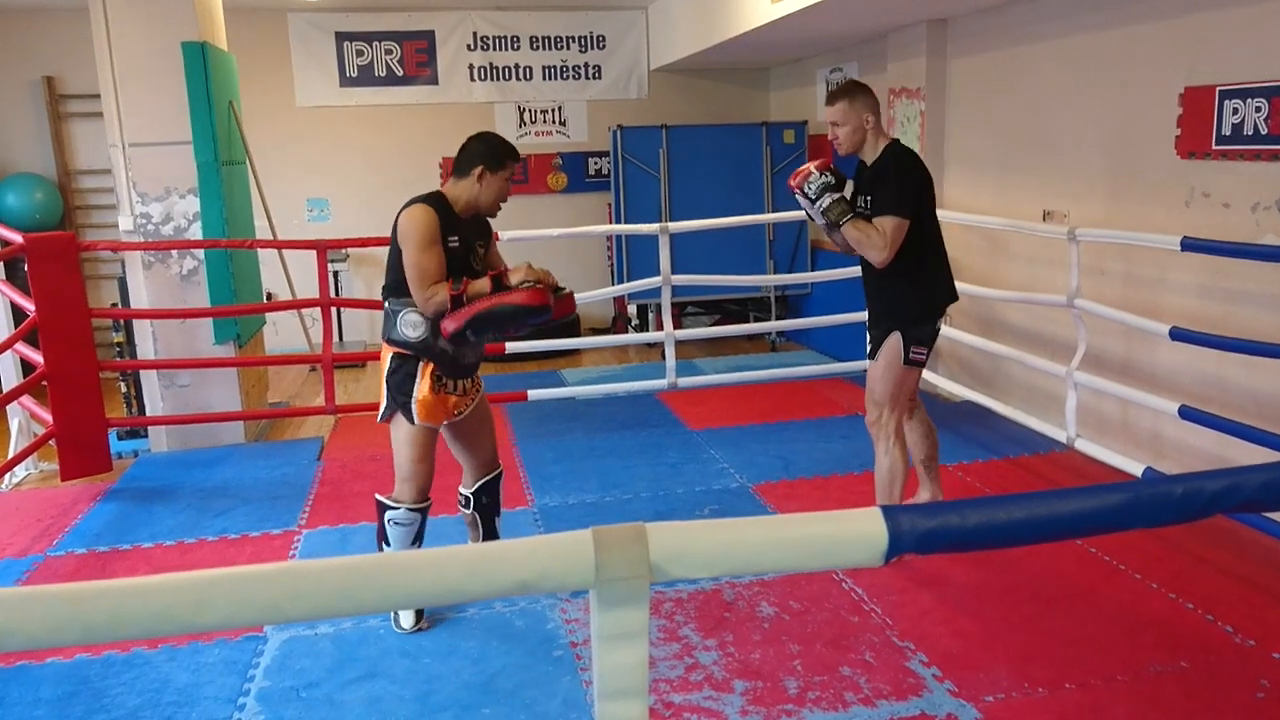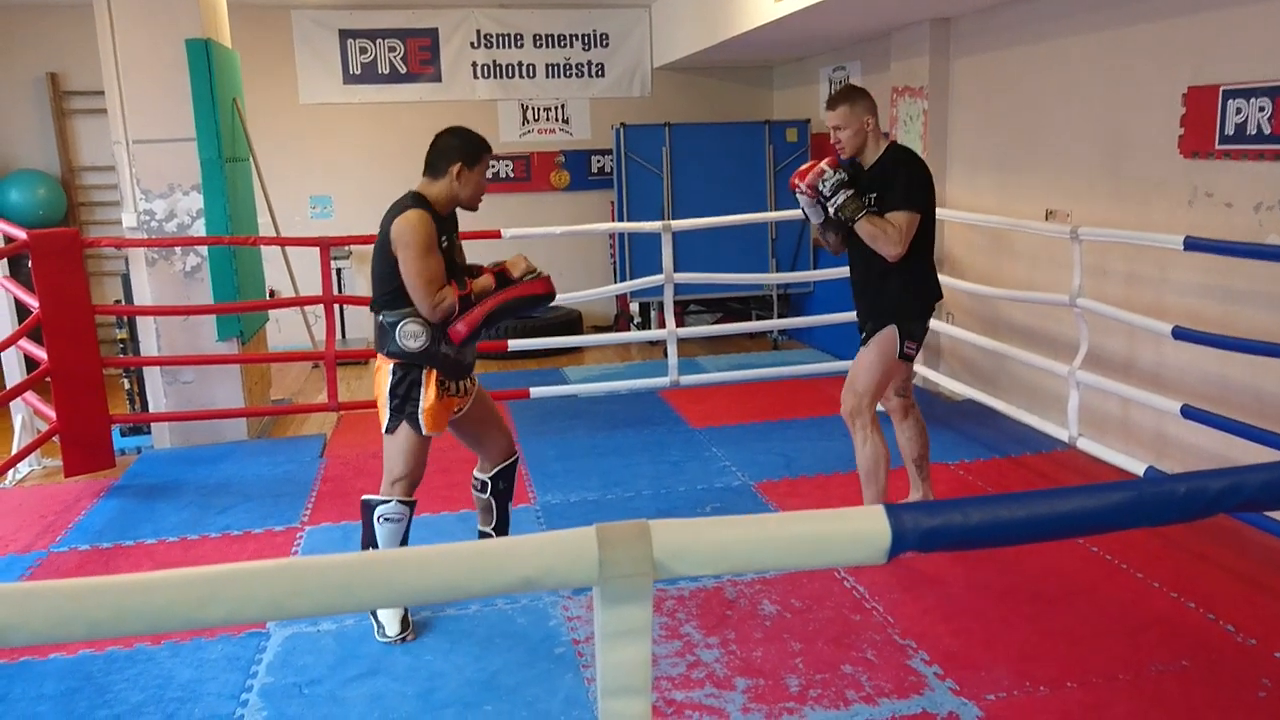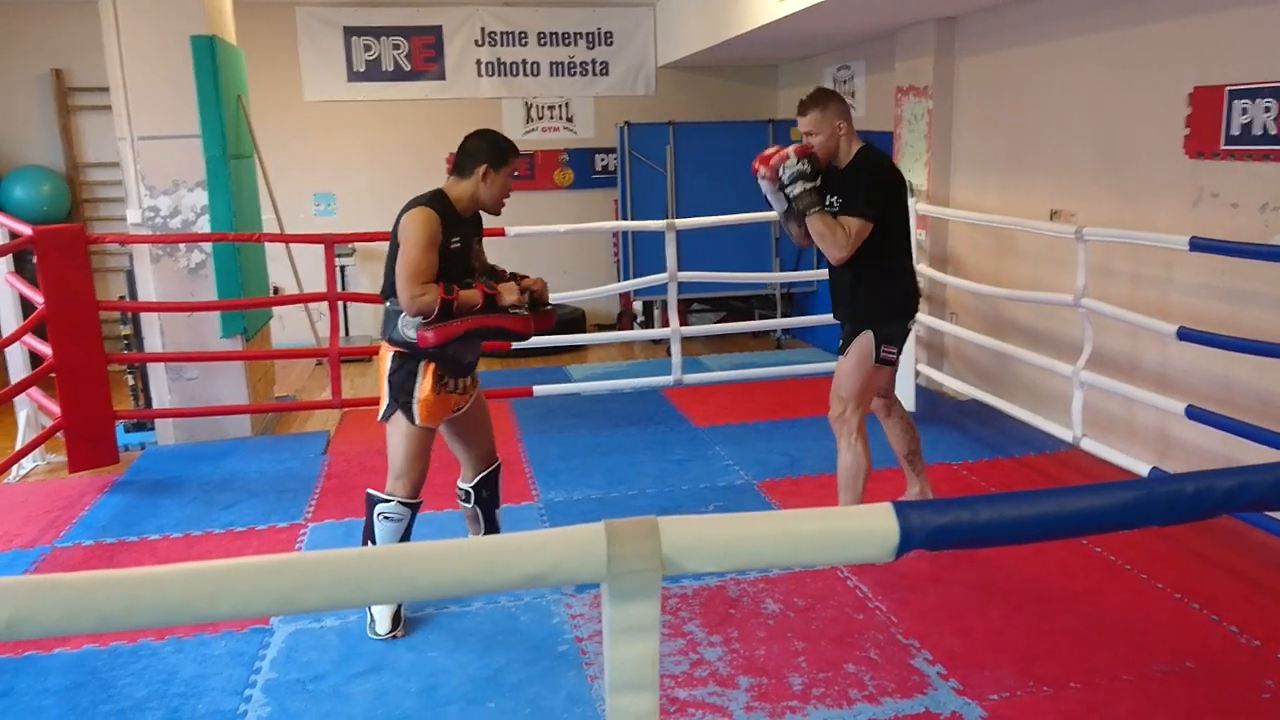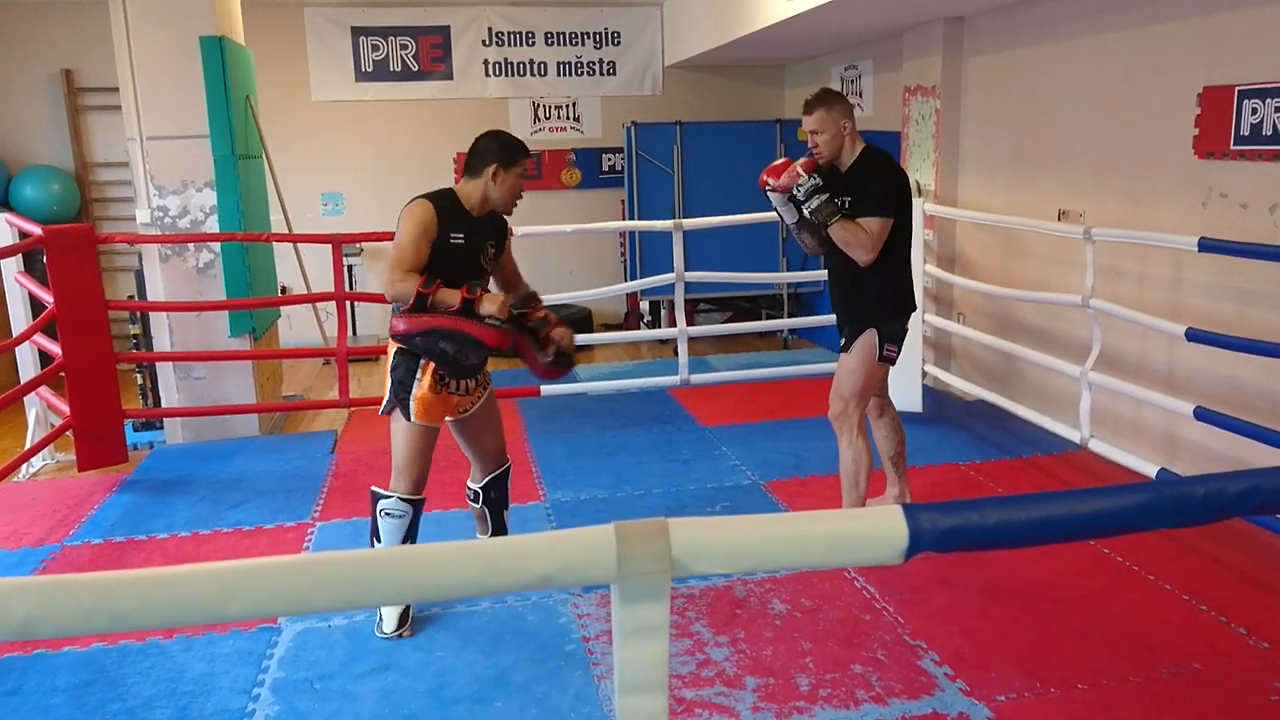
dt=0.4s
person 1, frame 1
left shoulder: (478, 225)
right shoulder: (422, 216)
left elbow: (492, 285)
right elbow: (430, 299)
left wrist: (532, 283)
right wrist: (504, 282)
left hip: (460, 369)
right hip: (415, 369)
left knee: (485, 468)
right knee: (412, 487)
person 1, frame 2
left shoulder: (443, 216)
right shoulder: (411, 220)
right elbow: (436, 305)
left wrist: (516, 280)
right wrist: (501, 274)
left hip: (451, 368)
right hip: (411, 374)
left knee: (500, 452)
right knee: (399, 486)
person 1, frame 3
left shoulder: (469, 220)
right shoulder: (424, 216)
right elbow: (414, 299)
left wrist: (519, 285)
right wrist: (491, 298)
left hip: (456, 364)
right hip: (415, 366)
left knee: (483, 462)
right knee: (404, 485)
person 1, frame 4
left shoulder: (493, 225)
right shoulder: (426, 212)
left elbow: (510, 285)
right elbow: (397, 286)
left wrist: (547, 325)
right wrist: (474, 303)
left hip: (468, 366)
right hip: (421, 365)
left knee: (493, 465)
right knee: (406, 485)
person 2, frame 1
left shoulder: (900, 169)
right shoulder: (867, 170)
left elbow: (880, 250)
right elbow: (855, 243)
left wrist: (832, 202)
right wrist: (820, 211)
left hip: (910, 309)
right hip: (896, 305)
left knee: (882, 419)
right knee: (903, 404)
right ankle: (930, 493)
person 2, frame 2
left shoulder: (904, 168)
right shoulder: (855, 173)
left elbow: (893, 245)
right elbow: (838, 245)
left wrist: (844, 199)
right wrist: (817, 212)
left hip: (901, 307)
right hip: (877, 305)
left knee: (856, 408)
right knee: (898, 402)
right ankle: (921, 497)
person 2, frame 3
left shoulder: (873, 172)
right shoulder: (833, 173)
left elbow: (838, 249)
right elbow: (806, 237)
left wrist: (802, 191)
right wrist: (781, 197)
left hip: (881, 310)
right hip: (866, 307)
left knee: (844, 415)
right knee: (882, 402)
right ankle: (920, 492)
person 2, frame 4
left shoulder: (880, 172)
right shoulder: (832, 175)
left elbow: (864, 251)
right elbow: (815, 245)
left wrist: (817, 202)
right wrist: (788, 207)
left hip: (880, 309)
right hip: (858, 306)
left knee: (844, 413)
right knee: (873, 401)
right ankle: (898, 494)
